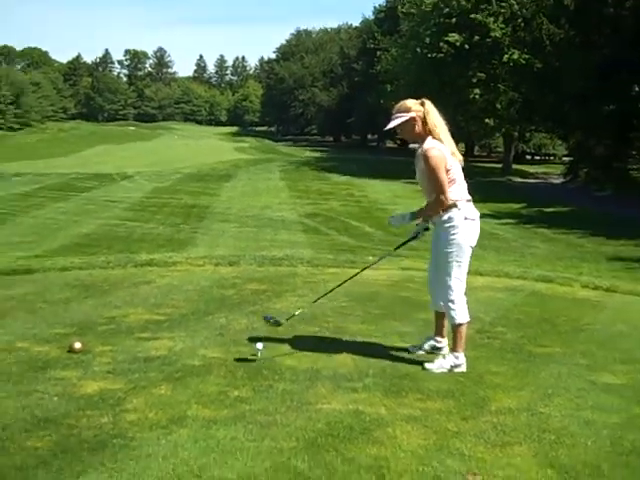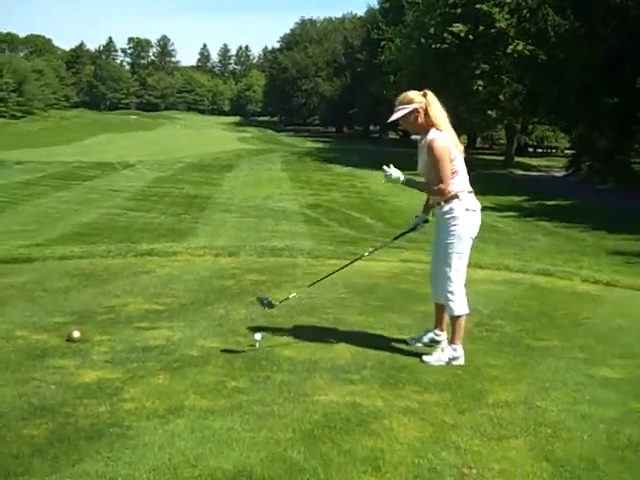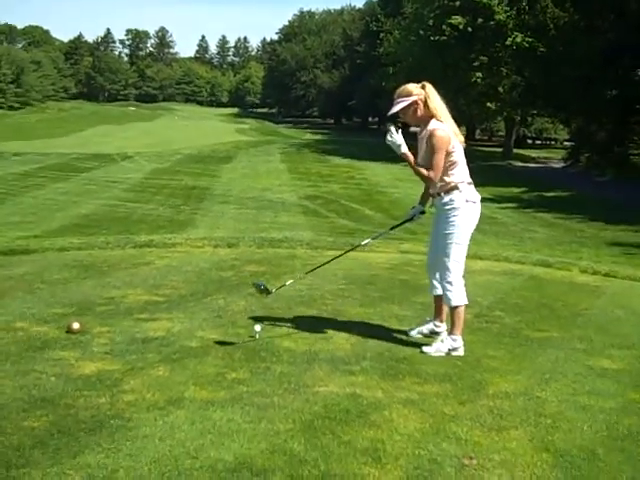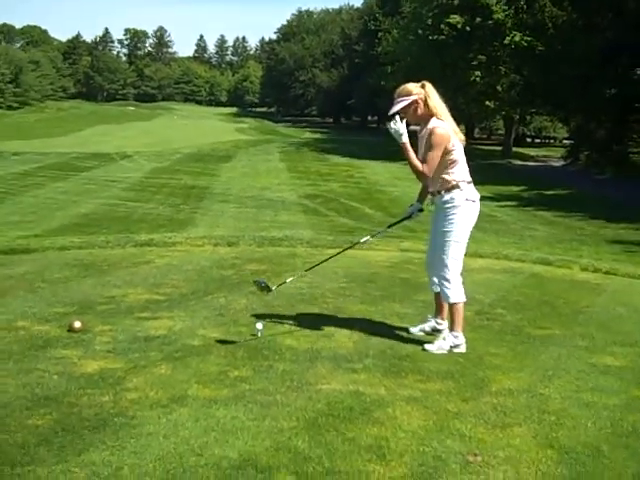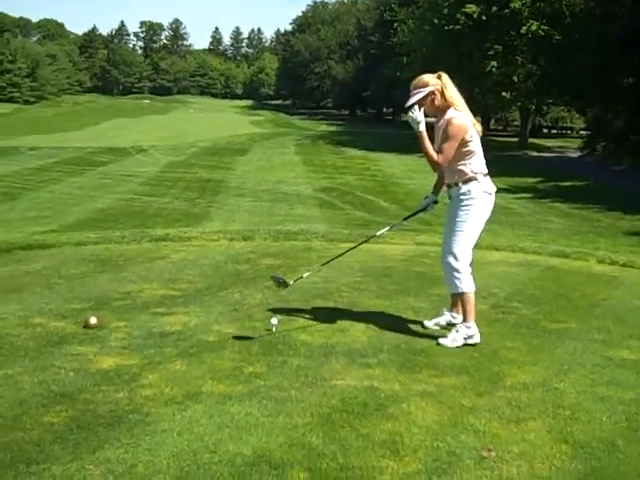
dt=0.1s
person 1, frame 1
left shoulder: (432, 151)
right shoulder: (428, 146)
left elbow: (442, 199)
left wrist: (410, 217)
right wrist: (424, 221)
left hip: (458, 222)
right hip: (446, 222)
left knee: (452, 289)
right knee: (436, 283)
left ankle: (457, 357)
right ankle: (439, 340)
person 1, frame 2
left shoulder: (436, 141)
right shoulder: (429, 138)
left elbow: (443, 188)
left wrist: (403, 180)
right wrist: (423, 213)
left hip: (460, 213)
right hip: (447, 213)
left knee: (452, 281)
right knee: (438, 276)
left ankle: (455, 349)
right ankle: (439, 332)
person 1, frame 3
left shoulder: (439, 132)
right shoulder: (427, 130)
left elbow: (432, 178)
left wrist: (403, 151)
right wrist: (421, 204)
left hip: (459, 204)
right hip: (445, 204)
left knee: (450, 271)
right knee: (435, 266)
left ankle: (454, 339)
right ankle: (438, 323)
person 1, frame 4
left shoulder: (439, 130)
right shoulder: (427, 129)
left elbow: (423, 173)
left wrist: (403, 140)
right wrist: (419, 202)
left hip: (459, 202)
right hip: (444, 202)
left knee: (448, 269)
right knee: (434, 264)
left ankle: (456, 336)
right ankle: (439, 320)
person 1, frame 5
left shoulder: (456, 121)
right shoulder: (442, 121)
left elbow: (438, 163)
left wrist: (420, 130)
right wrist: (433, 194)
left hip: (474, 195)
right hip: (459, 194)
left knee: (457, 258)
right knee: (449, 257)
left ankle: (469, 327)
right ankle: (454, 313)
